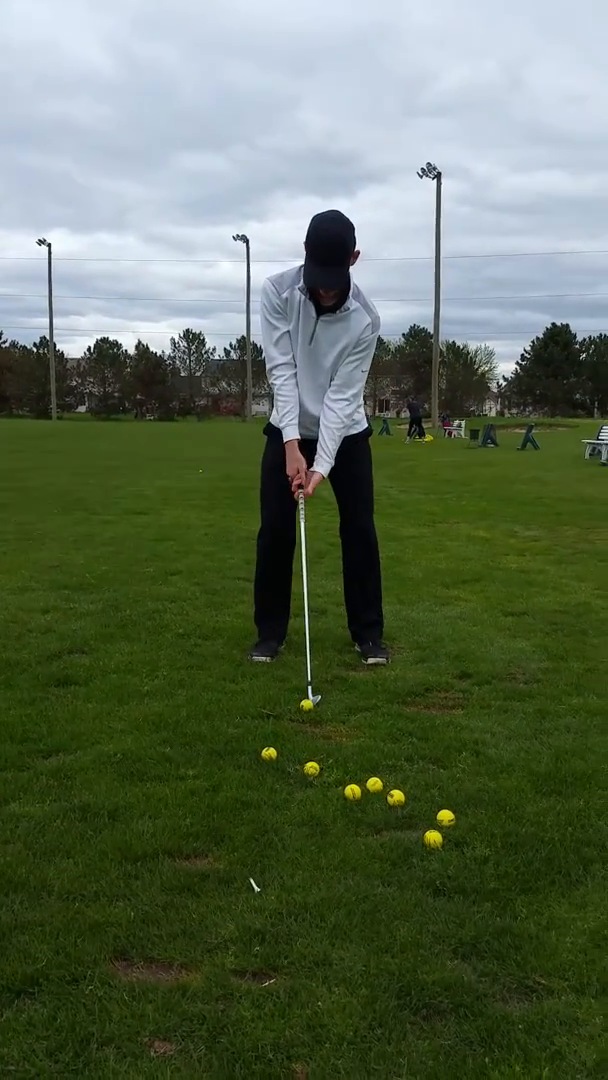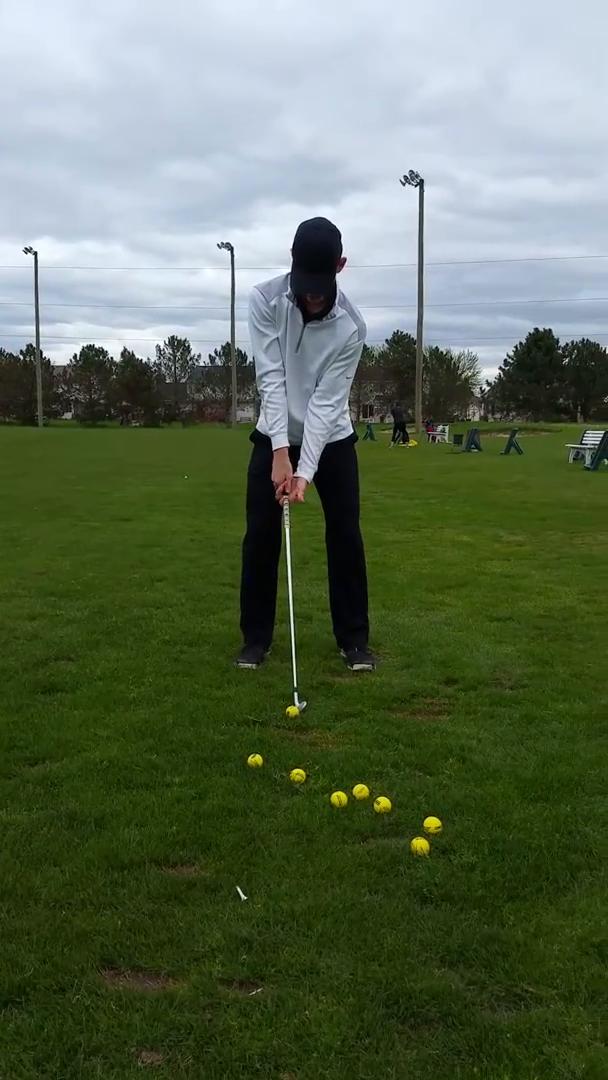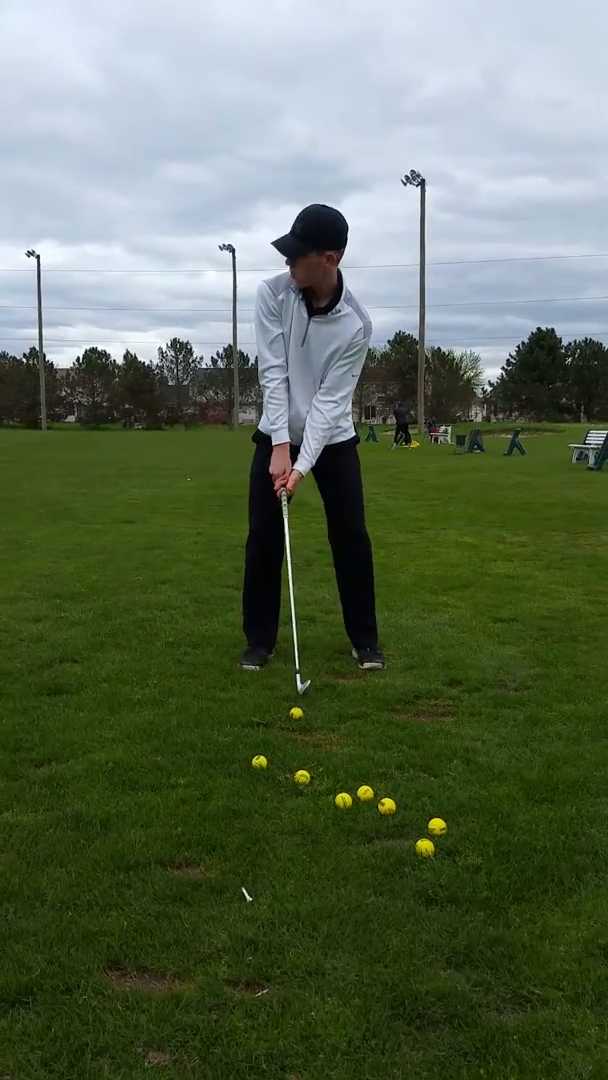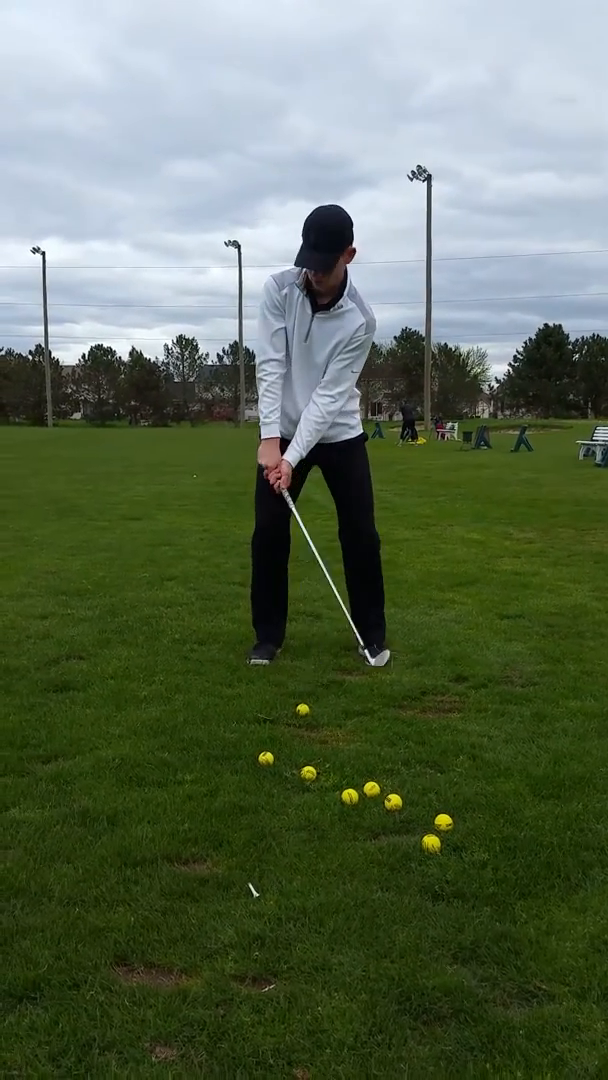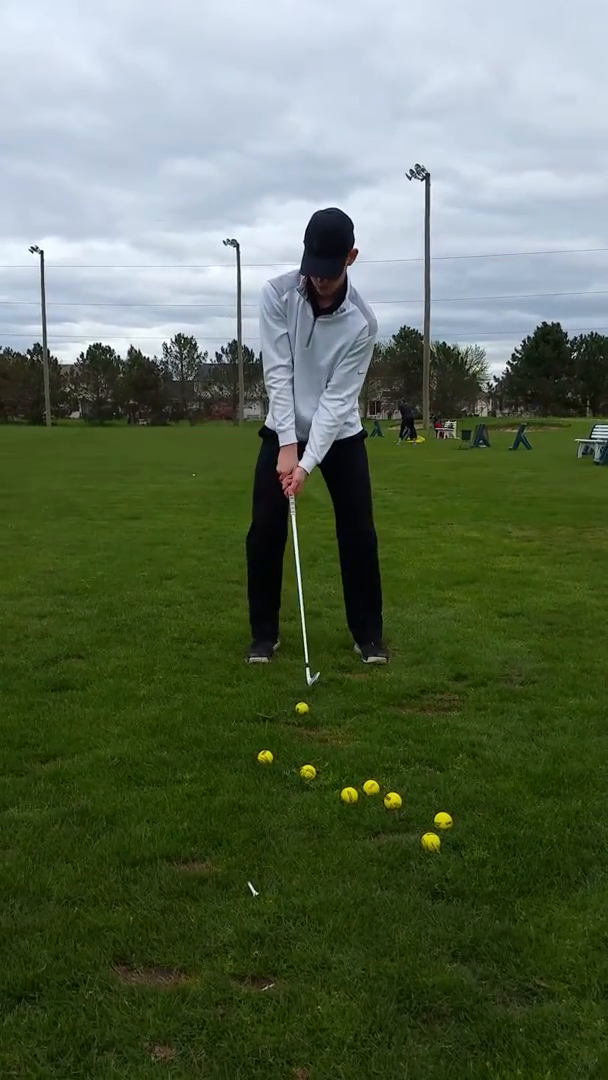
dt=0.4s
person 1, frame 1
left shoulder: (364, 319)
right shoulder: (278, 291)
left elbow: (343, 396)
right elbow: (280, 370)
left wrist: (322, 467)
right wrist: (292, 445)
left hip: (346, 433)
right hip: (288, 431)
left knee: (359, 530)
right knee: (275, 530)
left ankle: (368, 632)
right ankle: (270, 630)
person 1, frame 2
left shoulder: (350, 326)
right shoulder: (265, 299)
left elbow: (327, 402)
right elbow: (270, 378)
left wrist: (305, 472)
right wrist: (281, 451)
left hip: (332, 440)
right hip: (275, 436)
left knee: (345, 536)
right knee: (260, 535)
left ankle: (353, 638)
right ankle: (256, 637)
person 1, frame 3
left shoulder: (355, 324)
right shoulder: (272, 294)
left elbow: (331, 400)
right elbow: (273, 374)
left wrist: (302, 466)
right wrist: (282, 447)
left hip: (333, 441)
right hip: (276, 436)
left knee: (351, 536)
right knee: (263, 537)
left ankle: (364, 639)
right ankle: (259, 639)
person 1, frame 4
left shoulder: (360, 320)
right shoulder: (277, 290)
left elbow: (330, 395)
right elbow: (270, 368)
left wrist: (293, 456)
right wrist: (269, 440)
left hip: (340, 436)
right hip: (283, 432)
left knee: (361, 534)
right knee: (269, 533)
left ankle: (371, 633)
right ankle: (268, 634)
person 1, frame 5
left shoulder: (362, 322)
right shoulder: (277, 294)
left elbow: (338, 398)
right elbow: (278, 375)
left wrist: (308, 463)
right wrist: (288, 446)
left hip: (341, 436)
right hip: (284, 431)
left knee: (358, 532)
right knee: (265, 530)
left ankle: (368, 632)
right ankle: (264, 632)
